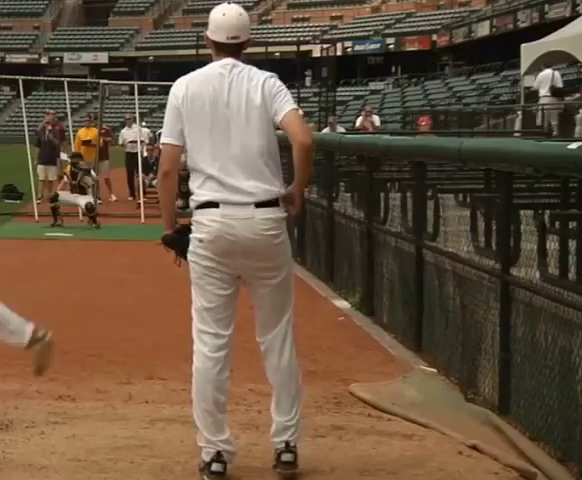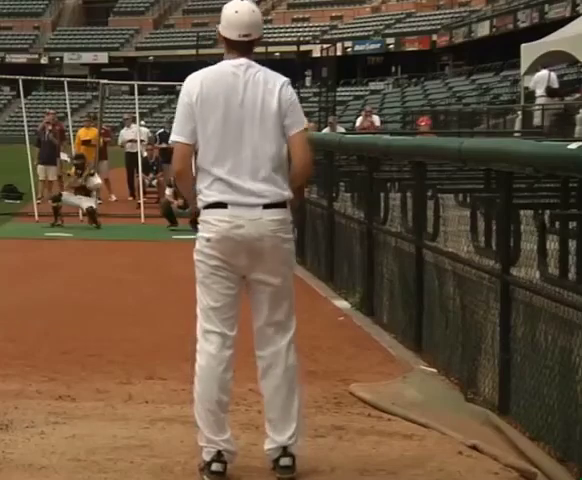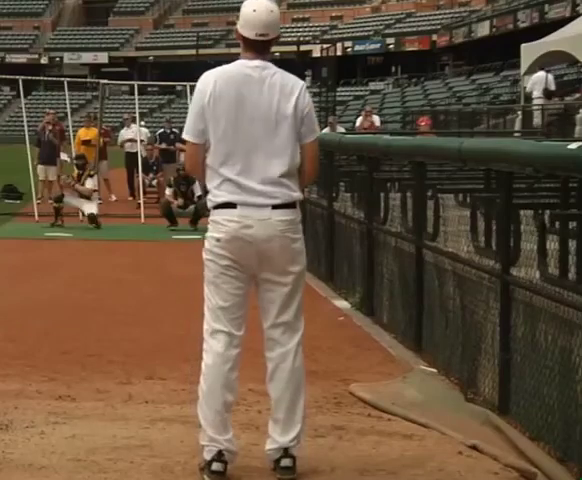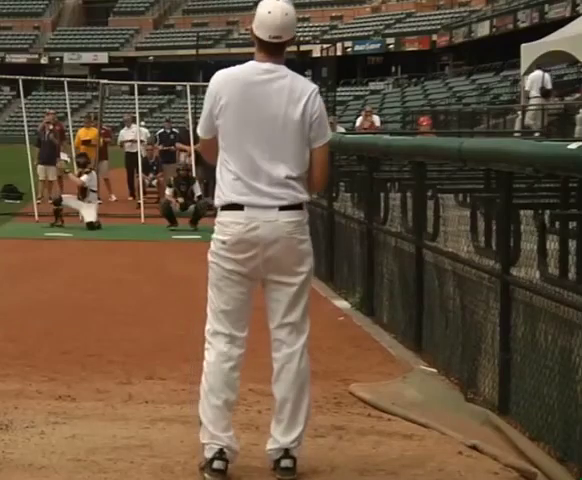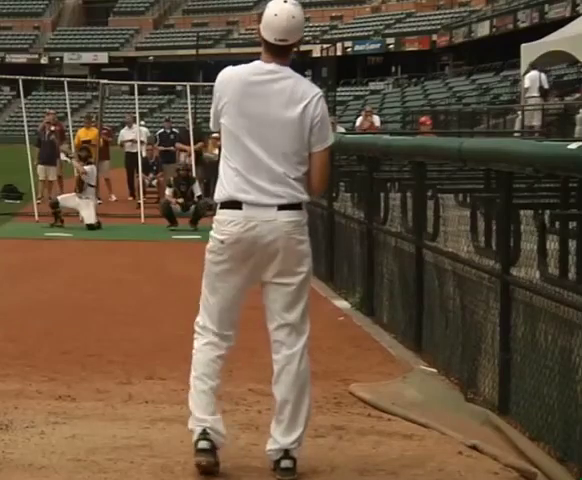
dt=0.2s
person 1, frame 1
left shoulder: (184, 87)
right shoulder: (265, 82)
left elbow: (168, 169)
right elbow: (304, 141)
left wrist: (168, 226)
right wrist: (298, 190)
left hip: (211, 222)
right hip: (265, 220)
left knee: (211, 341)
right knee: (276, 337)
right ankle: (286, 442)
person 1, frame 2
left shoulder: (196, 84)
right shoulder: (279, 85)
left elbow: (181, 167)
right elbow: (303, 164)
left hip: (218, 223)
right hip: (272, 222)
left knee: (214, 340)
right knee: (276, 341)
person 1, frame 3
left shoulder: (211, 81)
right shoulder: (295, 88)
left elbow: (193, 163)
right elbow: (310, 171)
left hip: (227, 222)
right hip: (282, 223)
left knee: (221, 340)
right knee: (284, 340)
person 1, frame 4
left shoulder: (222, 81)
right shoulder: (307, 92)
left elbow: (208, 150)
right elbow: (319, 178)
left hip: (234, 223)
right hip: (289, 224)
left knee: (223, 340)
right knee: (290, 340)
person 1, frame 5
left shoulder: (228, 80)
right shoulder: (311, 96)
right elbow: (318, 182)
left hip: (233, 221)
right hip: (288, 225)
left knee: (212, 331)
right knee: (289, 340)
left ankle: (205, 431)
